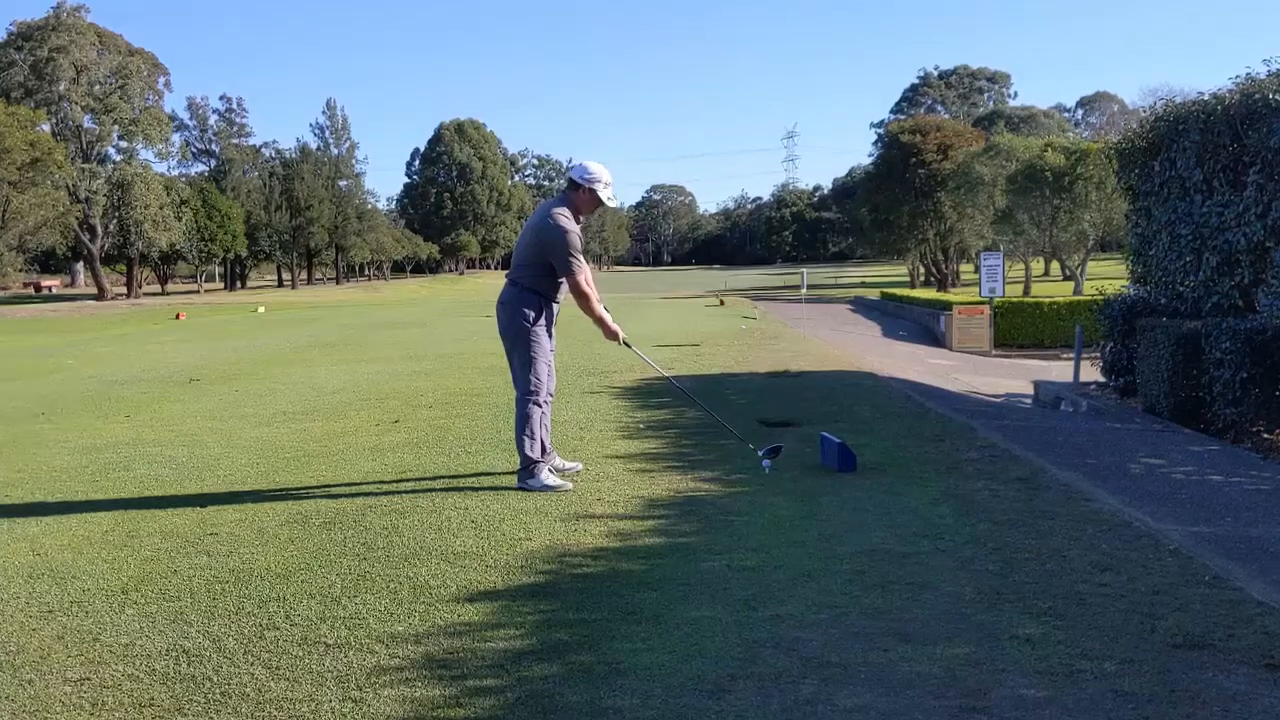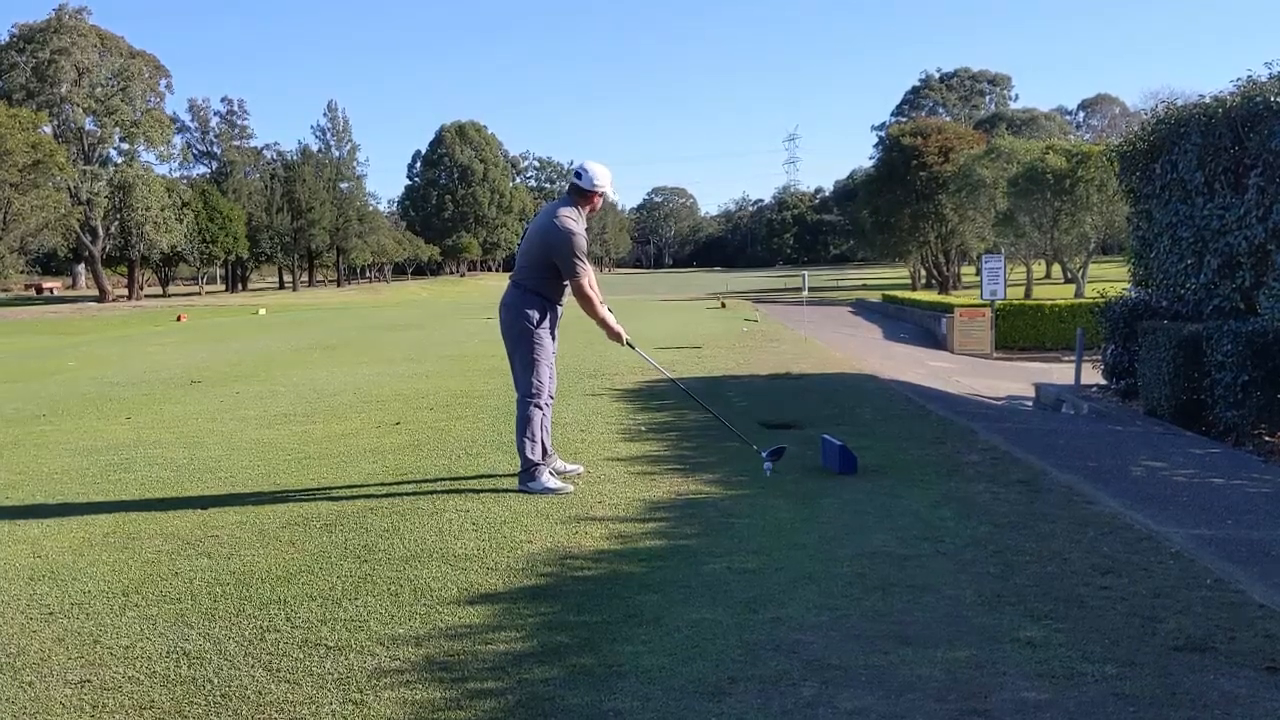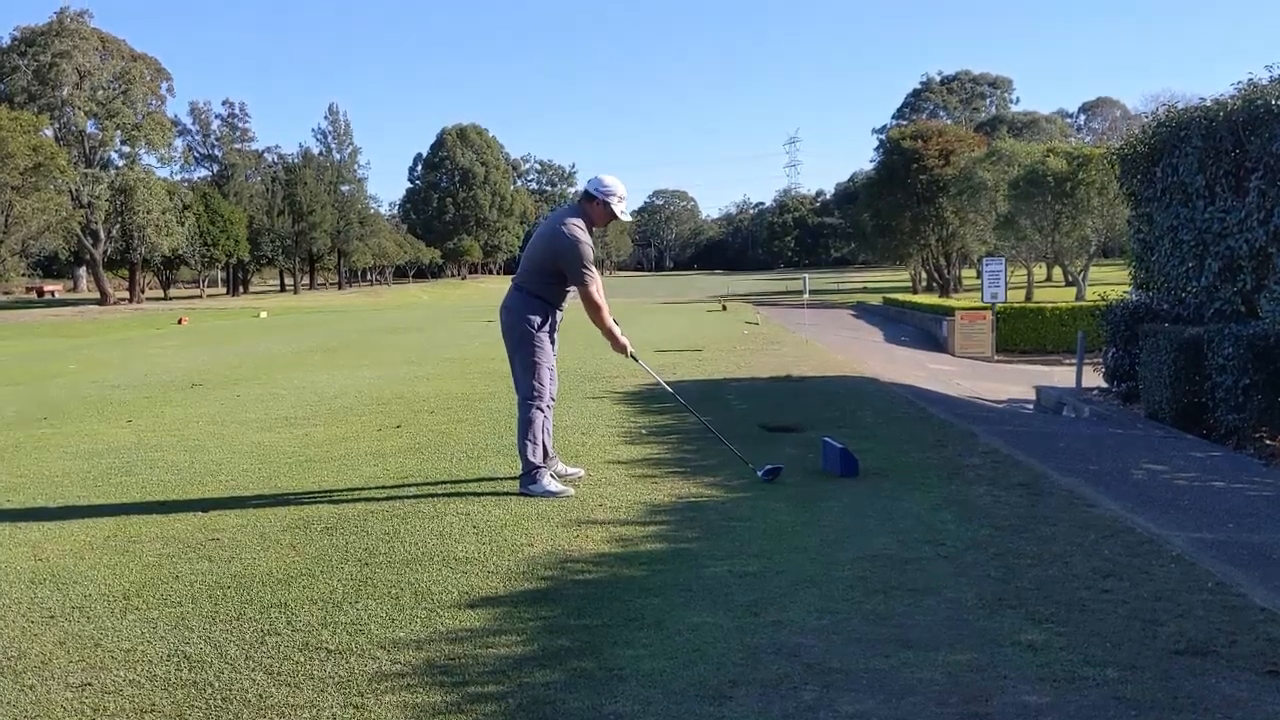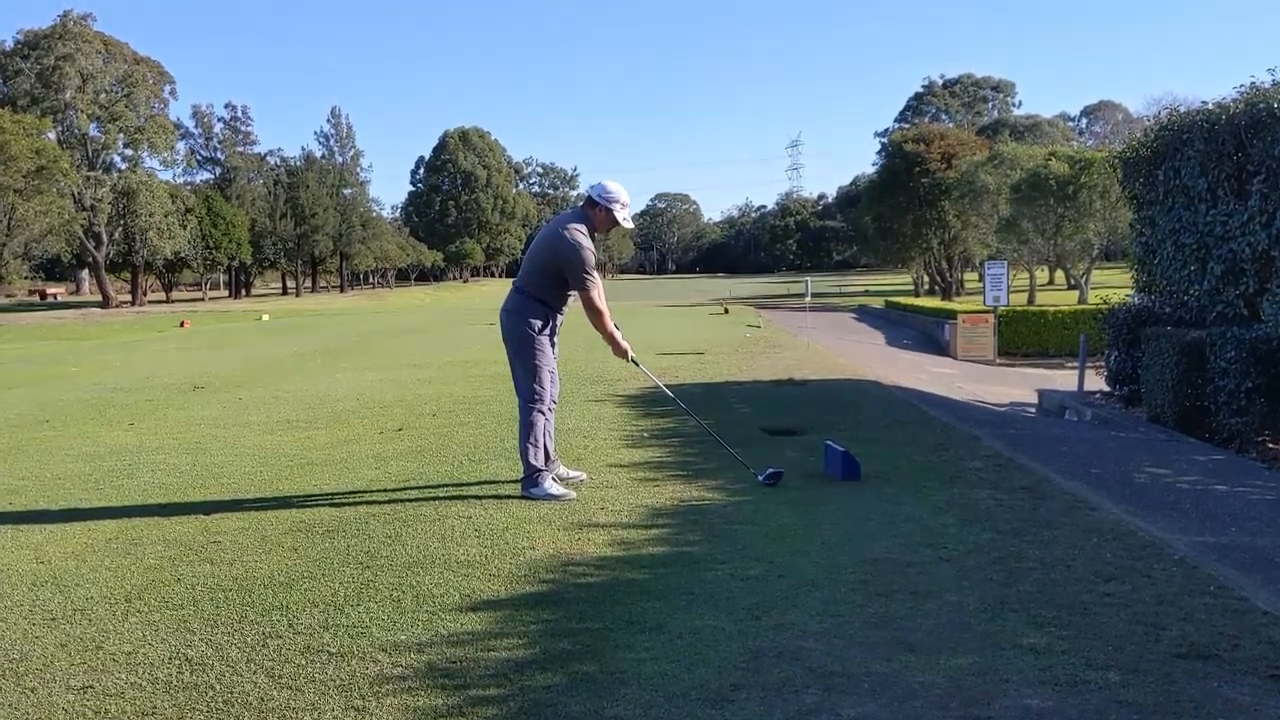
dt=1s
person 1, frame 1
left shoulder: (558, 209)
right shoulder: (561, 226)
left elbow: (581, 266)
right elbow: (578, 288)
left wrist: (599, 307)
right wrist: (605, 323)
left hip: (535, 308)
right hip: (525, 310)
left knee: (544, 388)
right knee: (533, 390)
left ankle: (543, 455)
right ankle: (531, 470)
person 1, frame 2
left shoulder: (559, 210)
right shoulder: (568, 229)
left elbow: (585, 268)
right elbow: (581, 291)
left wrist: (603, 308)
right wrist: (609, 325)
left hip: (538, 310)
right hip: (528, 312)
left knee: (544, 390)
right knee: (534, 393)
left ankle: (544, 458)
right ankle: (532, 473)
person 1, frame 3
left shoulder: (568, 217)
right shoulder: (574, 236)
left elbow: (592, 276)
right elbow: (590, 299)
left wrist: (609, 321)
right wrist: (614, 336)
left hip: (538, 314)
right hip: (529, 316)
left knee: (545, 393)
right knee: (535, 395)
left ankle: (546, 461)
right ankle: (533, 475)
person 1, frame 4
left shoulder: (573, 221)
right shoulder: (576, 241)
left elbow: (593, 279)
right elbow: (591, 304)
left wrist: (610, 325)
right wrist: (615, 340)
left hip: (538, 318)
right hip: (528, 320)
left knee: (547, 395)
right knee: (537, 398)
left ankle: (548, 464)
right ankle: (535, 478)
